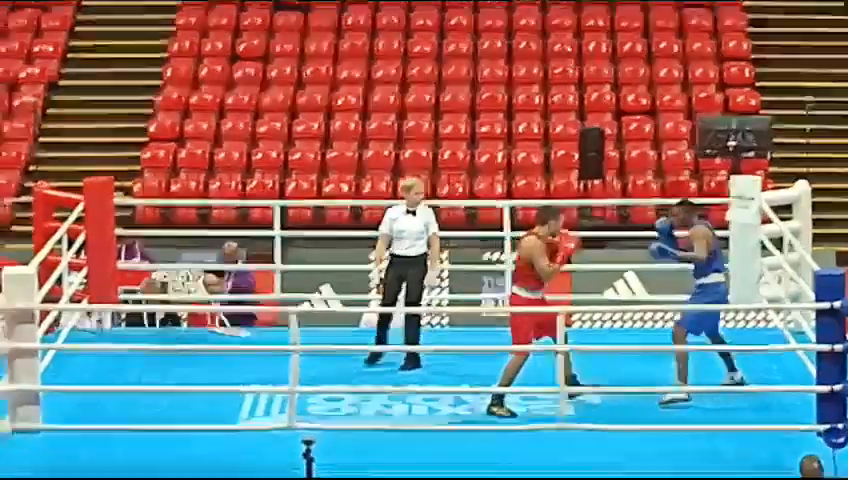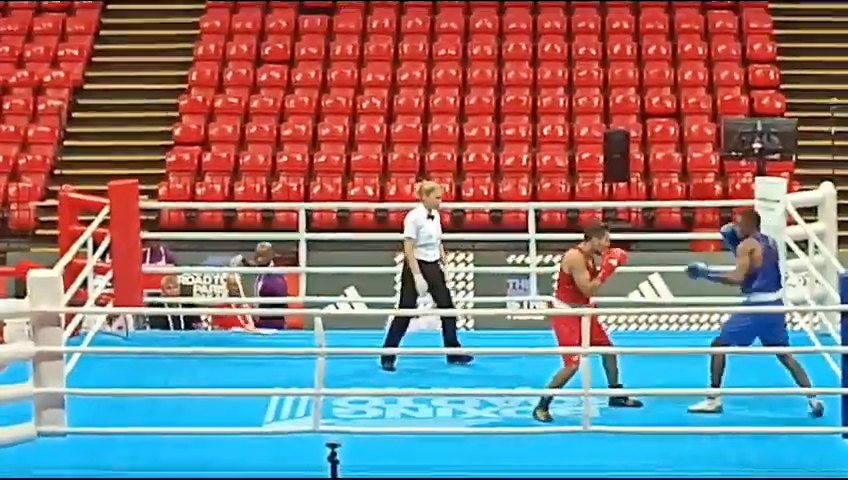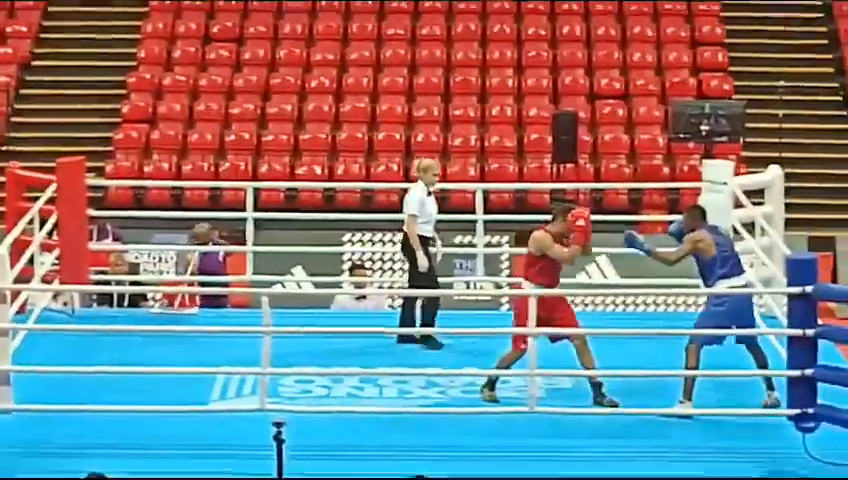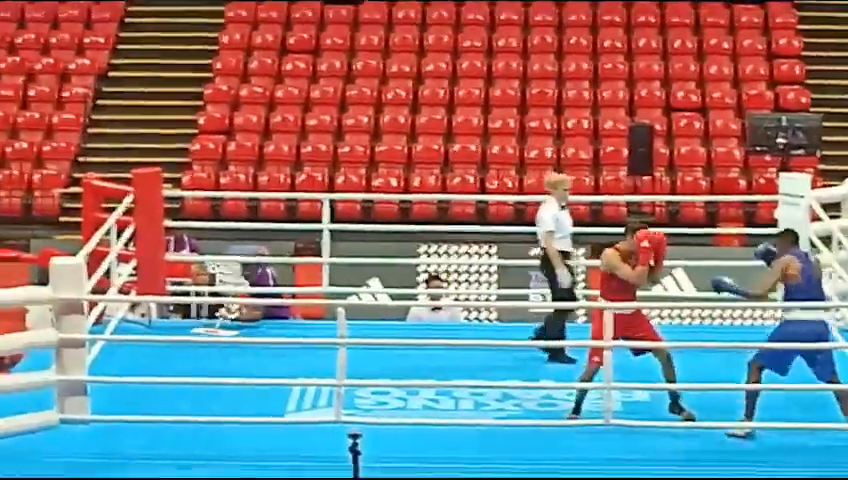
dt=0.5s
person 1, frame 1
left shoulder: (698, 230)
right shoulder: (699, 228)
left elbow: (701, 257)
right elbow: (690, 257)
left wrist: (671, 253)
right wrist: (670, 238)
left hip: (709, 289)
right hip: (715, 288)
left knee: (679, 332)
right knee: (711, 332)
left ankle: (681, 388)
right ankle: (734, 374)
person 1, frame 2
left shoulder: (745, 246)
right shoulder: (769, 243)
left elbow: (737, 278)
left wrist: (707, 273)
right wrist: (733, 244)
left hip: (756, 306)
right hip: (775, 304)
left knee: (718, 345)
right knee: (783, 353)
left ankle: (713, 400)
right ankle: (813, 399)
person 1, frame 3
left shoulder: (694, 237)
right shoulder: (721, 234)
left elbow: (671, 259)
left wrist: (643, 247)
left hip: (723, 296)
right hip: (742, 291)
left knee: (693, 347)
right knee: (752, 344)
left ankle: (685, 403)
right ankle: (771, 392)
person 1, frame 4
left shoulder: (782, 262)
right shoulder: (814, 262)
left elbow: (761, 293)
left wrist: (731, 287)
left hip: (794, 325)
right hip: (818, 326)
left knee: (755, 366)
left ankle: (747, 424)
person 2, frame 1
left shoulder: (541, 240)
right shoulder: (533, 242)
left elbow: (547, 263)
right elbow: (547, 275)
left wrist: (558, 249)
right wrist: (564, 253)
left hip: (535, 298)
right hip: (524, 300)
right knee: (522, 353)
left ankle: (571, 382)
right ankle: (496, 402)
person 2, frame 2
left shoulder: (588, 256)
right shoulder: (575, 257)
left elbow: (592, 280)
right elbow: (588, 290)
left wrist: (607, 265)
right wrist: (607, 268)
left hip: (582, 311)
right hip: (566, 314)
left knee: (608, 349)
right knee: (573, 364)
left ankle: (617, 395)
right ankle: (542, 405)
person 2, frame 3
left shoulder: (563, 236)
right shoulder: (540, 237)
left elbow: (585, 252)
right elbow: (569, 258)
left wrist: (585, 230)
right wrist: (579, 230)
left hip: (552, 296)
right hip: (531, 297)
left knee: (580, 340)
right knee: (520, 348)
left ankle: (598, 393)
right ankle: (489, 386)
person 2, frame 4
left shoulder: (636, 254)
right shoulder: (610, 255)
left elbow: (653, 278)
right elbow: (637, 280)
left wrist: (658, 254)
right wrist: (645, 252)
left hip: (631, 312)
right hip: (608, 314)
left knee: (664, 354)
right knee: (594, 364)
left ankle: (675, 403)
right ankle: (577, 408)
person 3, frame 1
left shoulder: (427, 213)
right shoulder: (393, 212)
left elbow: (434, 242)
right elbow: (382, 242)
left wrist: (433, 268)
right wrist: (377, 267)
left hip: (417, 263)
right hip: (396, 262)
left knee: (412, 307)
right knee: (387, 305)
left ankle: (413, 357)
right ankle: (378, 349)
person 3, frame 2
left shoulder: (436, 215)
right shoulder: (413, 217)
right elbow: (409, 250)
left wrist: (443, 267)
right wrist: (418, 277)
left hip: (433, 267)
right hip: (416, 267)
left knee: (447, 307)
right knee: (405, 312)
left ankle: (453, 352)
right ankle: (388, 357)
person 3, frame 3
left shoulder: (427, 192)
right shoulder: (416, 194)
right elbow: (411, 226)
left wrist: (434, 242)
right wrist: (420, 254)
left hip: (422, 243)
right hip: (414, 244)
left knee: (415, 288)
right knee: (431, 287)
left ankle: (404, 333)
right ankle: (426, 335)
person 3, frame 4
left shoulder: (561, 207)
right shoulder: (549, 210)
right elbow: (549, 243)
left wrist: (570, 261)
right wrist: (560, 270)
left hip: (561, 258)
right hip: (552, 260)
left knee: (568, 302)
right knee: (563, 303)
left ankle: (543, 335)
right ankle: (556, 352)
